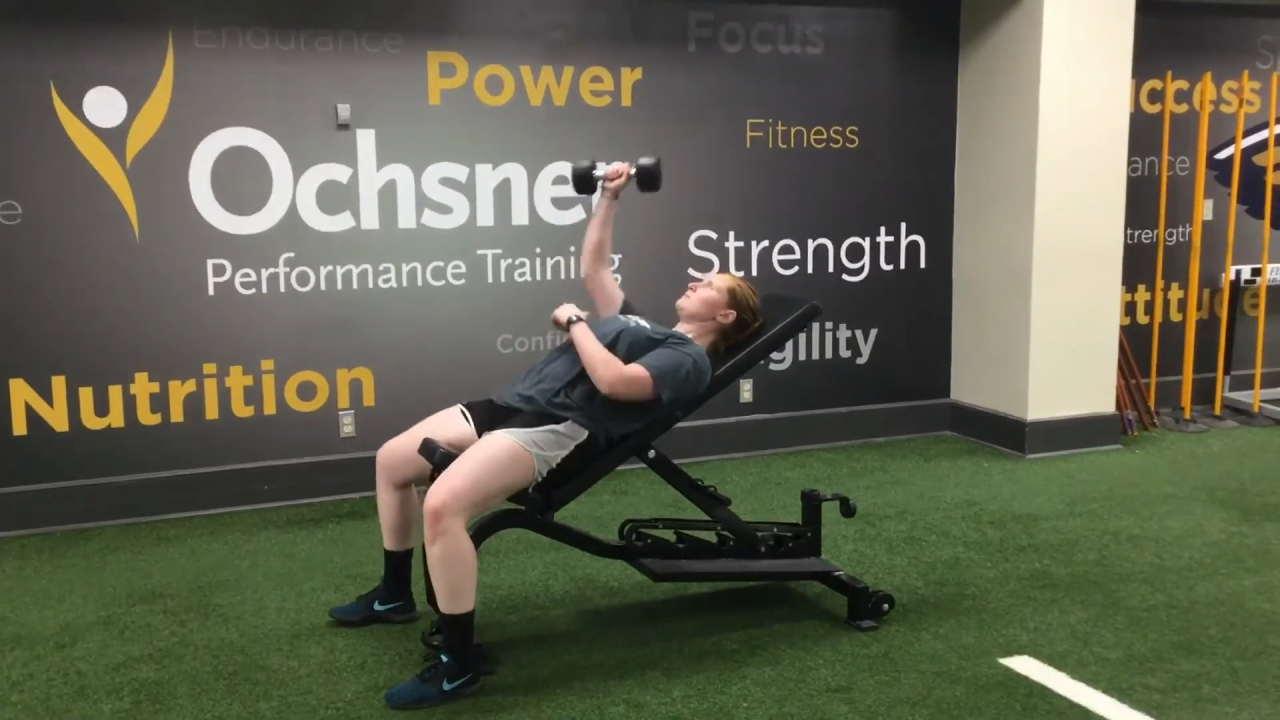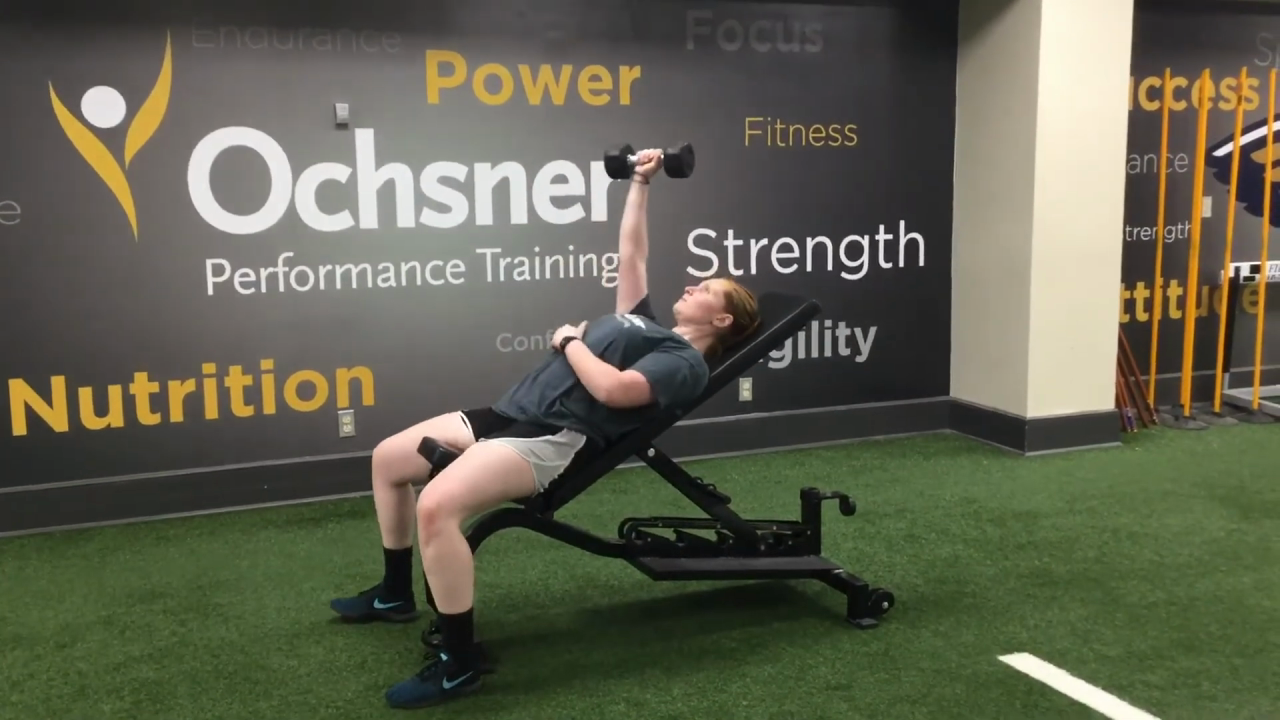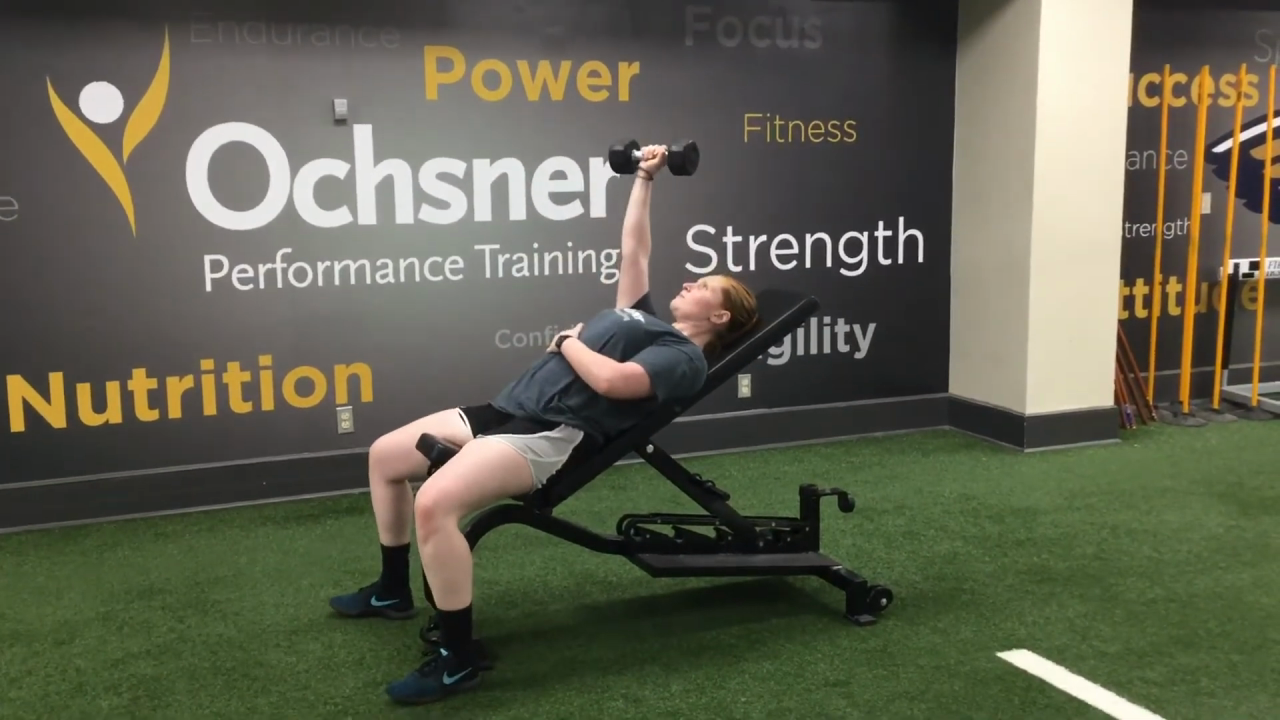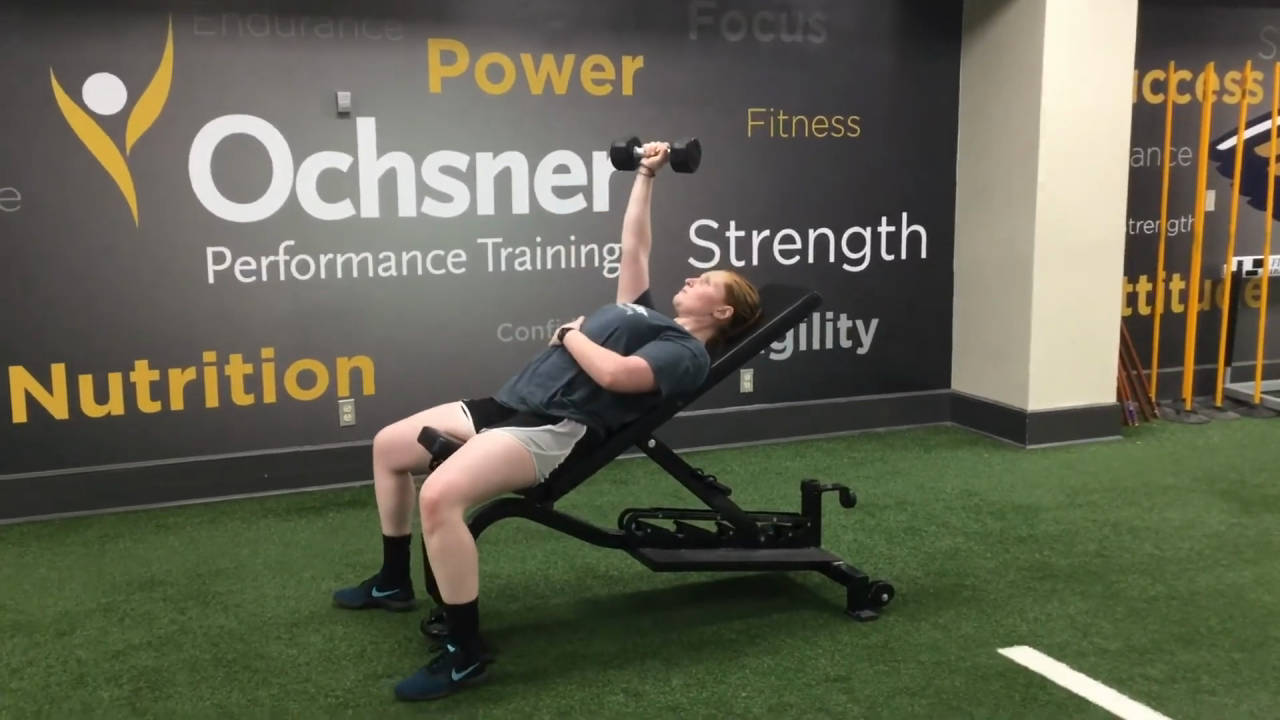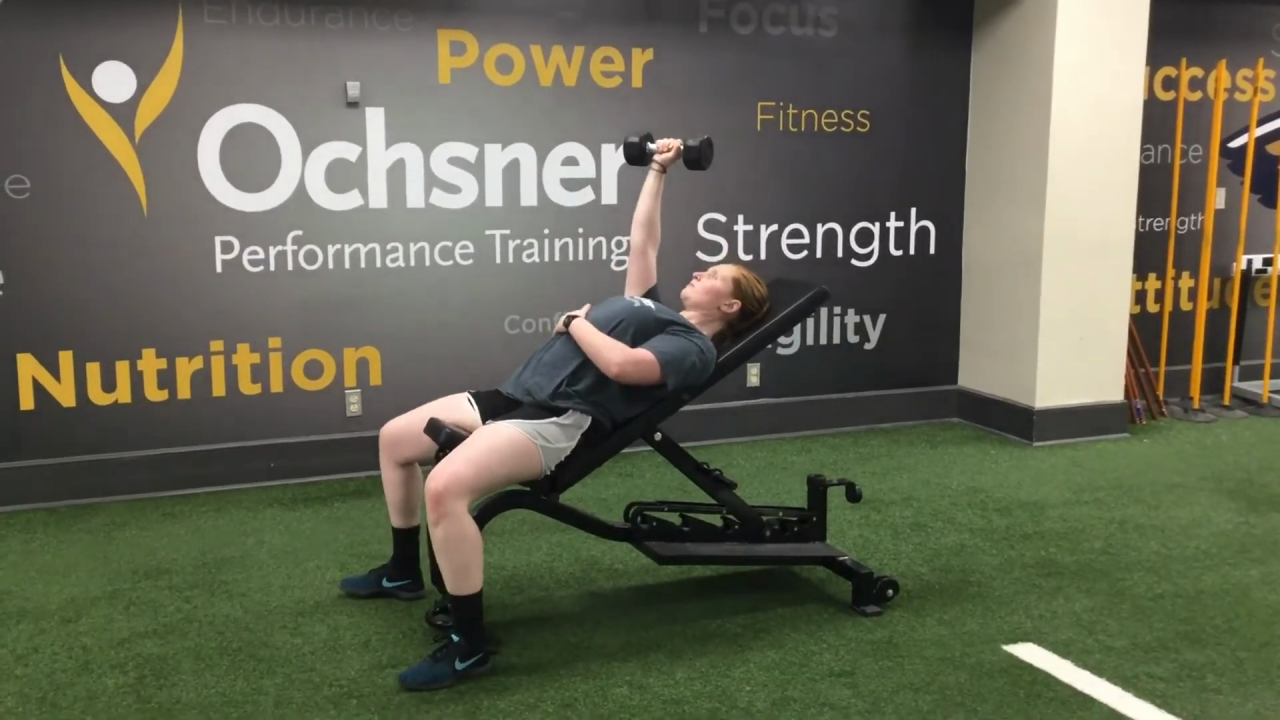
dt=0.4s
person 1, frame 1
left shoulder: (688, 361)
right shoulder: (641, 324)
left elbow: (614, 381)
right elbow: (592, 265)
left wrist: (576, 323)
right wrist: (607, 201)
left hip: (554, 428)
right hip: (509, 405)
left knee: (443, 506)
right knee: (390, 462)
left ankle: (457, 664)
right ankle: (394, 594)
person 1, frame 2
left shoulder: (685, 363)
right shoulder: (644, 325)
left elbow: (611, 389)
right elbow: (631, 252)
left wrist: (570, 341)
right wrist: (640, 182)
left hip: (553, 438)
right hip: (510, 414)
left knee: (437, 507)
right knee: (387, 459)
left ankle: (459, 662)
right ankle: (395, 592)
person 1, frame 3
left shoulder: (683, 358)
right shoulder: (643, 320)
left elbow: (609, 379)
right elbow: (634, 249)
left wrist: (568, 341)
right wrist: (644, 178)
left hip: (552, 434)
right hip: (508, 410)
left knee: (434, 504)
right knee: (384, 456)
left ankle: (458, 658)
right ankle: (393, 589)
person 1, frame 4
left shoulder: (686, 352)
right shoulder: (645, 314)
left elbow: (614, 373)
right elbow: (634, 245)
left wrist: (570, 334)
right wrist: (646, 175)
left hip: (554, 427)
right hip: (510, 403)
left knee: (440, 496)
right knee: (387, 447)
left ankle: (464, 652)
right ankle: (394, 580)
person 1, frame 5
left shoulder: (693, 348)
right shoulder: (652, 307)
left elbow: (620, 364)
right elbow: (642, 240)
left wrist: (576, 322)
right wrist: (657, 170)
left hip: (559, 419)
right hip: (516, 395)
left knee: (444, 488)
right knee: (393, 439)
left ankle: (469, 642)
right ankle: (403, 570)
